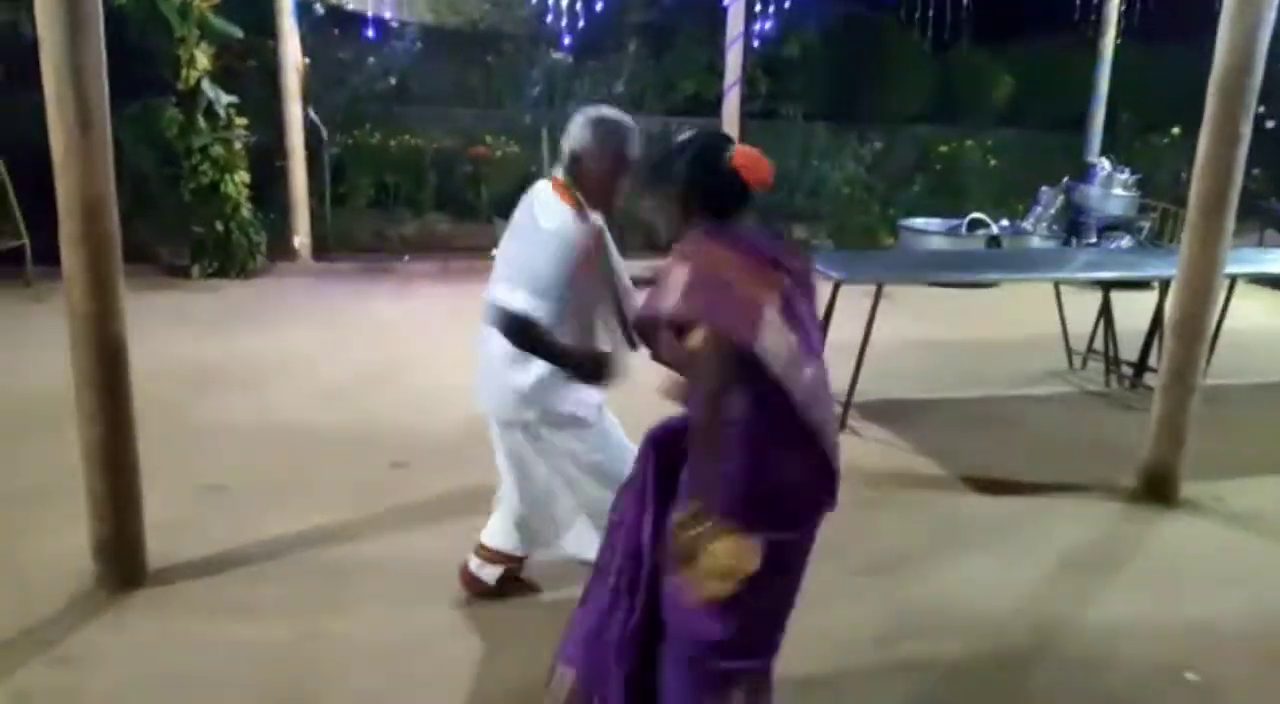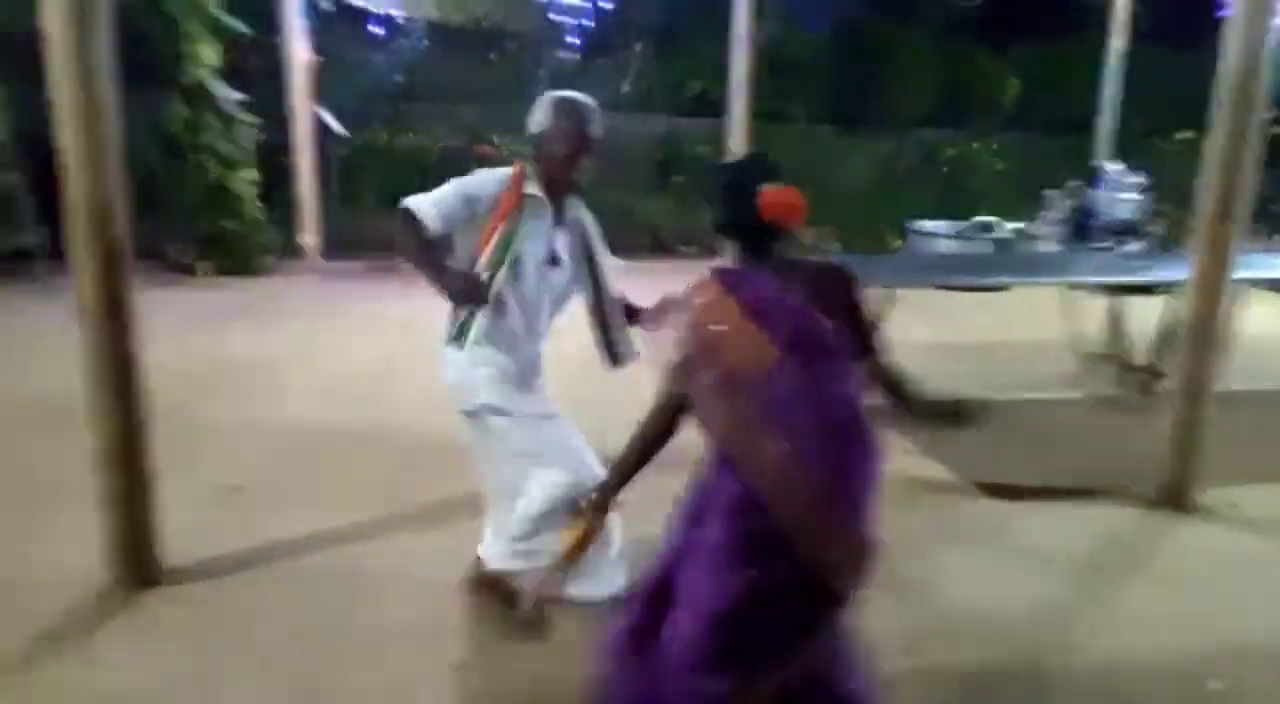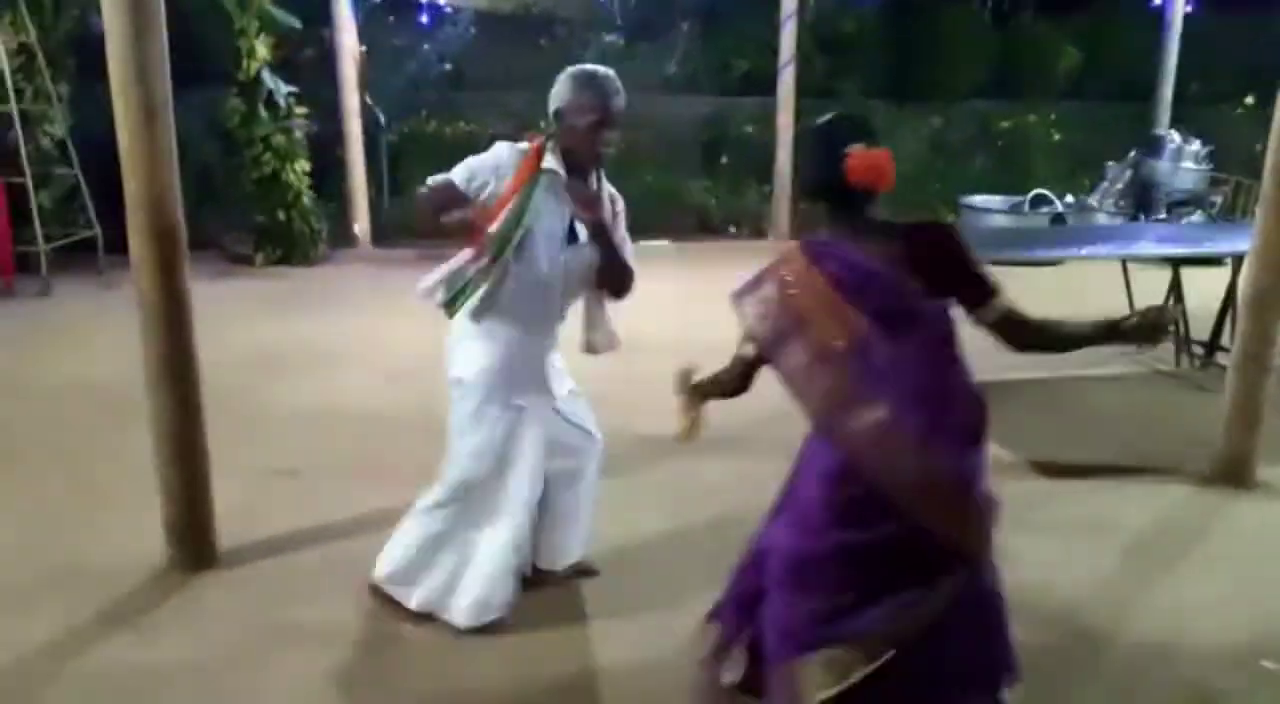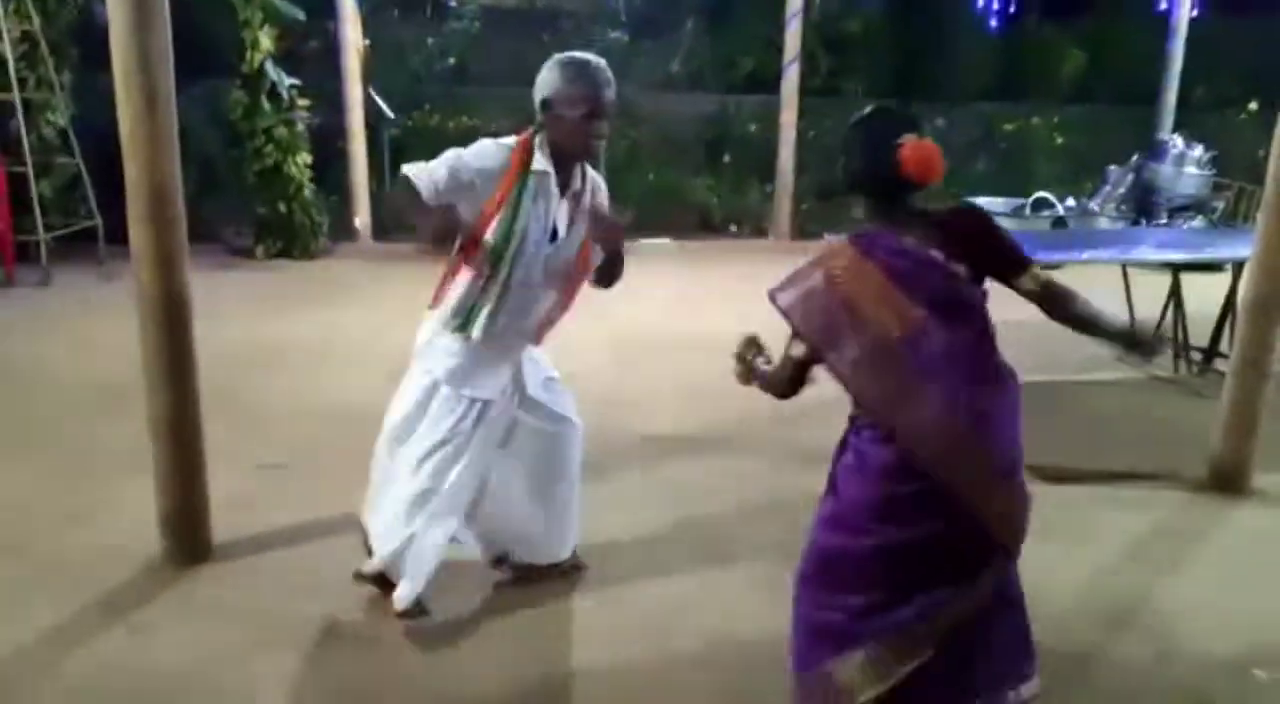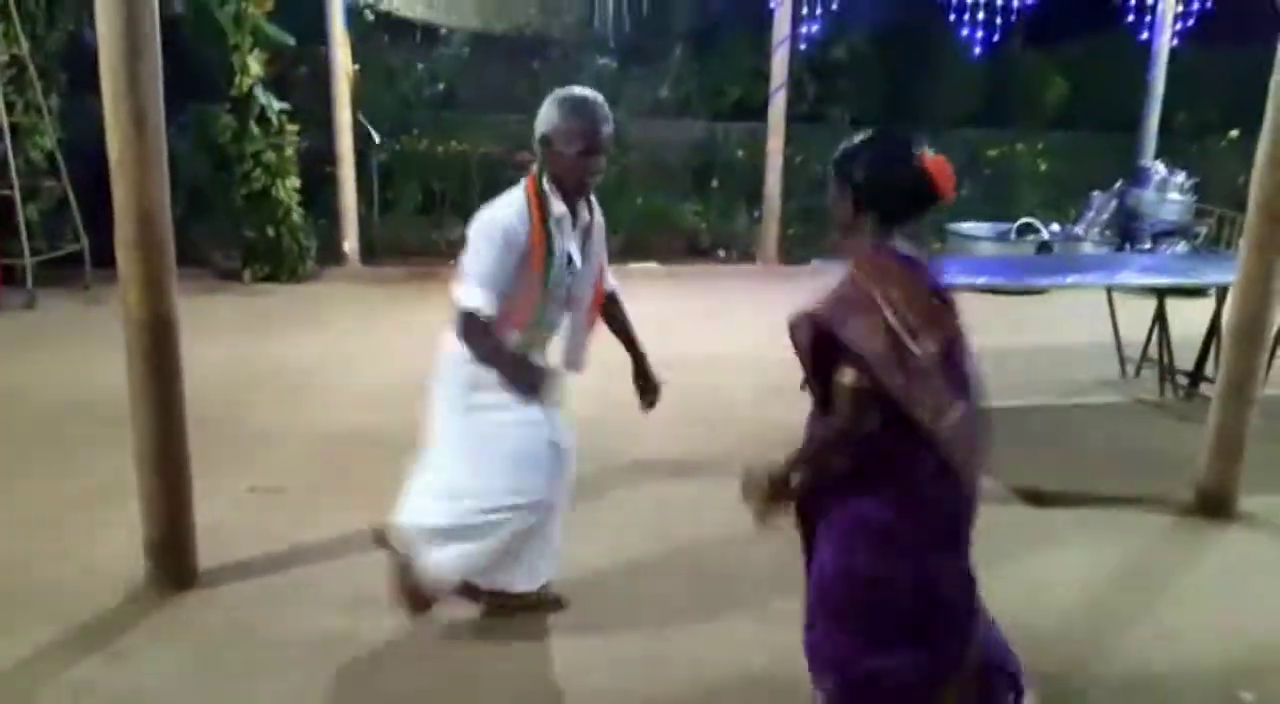
dt=0.2s
person 1, frame 1
left shoulder: (695, 263)
right shoulder: (774, 250)
left elbow: (712, 373)
left wrist: (698, 510)
left hip: (747, 448)
right hip: (792, 443)
left knee: (714, 609)
person 1, frame 2
left shoulder: (707, 307)
right shoulder: (831, 286)
left elbow: (664, 420)
right elbow: (889, 384)
left wrist: (602, 496)
right wrist: (937, 408)
left hip: (756, 501)
right hip: (832, 492)
left knee: (708, 636)
right knee: (799, 609)
person 1, frame 3
left shoulder: (793, 277)
right shoulder: (930, 245)
left elbow: (738, 377)
right elbow: (1016, 331)
left wrist: (696, 389)
right wrist: (1123, 329)
left hip: (858, 465)
right hip: (942, 454)
left knee: (799, 586)
right knee: (946, 574)
person 1, frame 4
left shoulder: (838, 272)
right shoulder: (966, 230)
left elbow: (786, 381)
right elbow: (1052, 297)
left wrist: (752, 366)
right wrist: (1126, 335)
left hip: (897, 457)
right hip: (979, 447)
left knee: (846, 591)
right knee: (976, 568)
person 1, frame 5
left shoulder: (862, 291)
right shoulder: (910, 271)
left elbow: (852, 420)
right elbow: (936, 375)
left wrist: (781, 478)
left hip: (880, 491)
right hip: (928, 473)
left knee: (861, 627)
right knee: (938, 607)
person 2, frame 1
left shoulder: (550, 199)
right shoulder: (562, 230)
right elbow: (513, 320)
left wrist: (634, 295)
right wrist: (574, 361)
left hip: (513, 373)
right hip: (531, 379)
left knee: (539, 475)
right knee: (611, 468)
left ankle: (490, 566)
person 2, frame 2
left shoulder: (575, 218)
right shoulder: (493, 190)
left elbow: (597, 293)
right elbow: (412, 221)
left wrist: (642, 315)
right wrist: (446, 275)
left hip: (517, 364)
right hip: (486, 362)
left knee: (519, 470)
right knee: (565, 471)
left ankle: (498, 565)
right ankle: (504, 565)
person 2, frame 3
left shoulder: (606, 200)
right shoulder: (509, 164)
left elbow: (617, 286)
right elbow: (435, 198)
left wrist: (600, 229)
right wrist: (444, 208)
left hip: (537, 350)
right hip: (487, 343)
left knee: (574, 443)
right knee: (478, 473)
left ankle: (550, 557)
right ankle: (410, 581)
person 2, frame 4
left shoulder: (592, 189)
right shoulder: (494, 162)
left elbow: (606, 275)
right elbow: (410, 185)
left wrist: (613, 243)
right wrist: (433, 222)
left hip: (518, 345)
right hip: (461, 344)
left knee: (553, 435)
right knee: (436, 462)
left ankle: (535, 553)
right ankle: (394, 566)
person 2, frame 5
left shoulder: (588, 213)
right shoulder: (508, 221)
left elbow: (601, 292)
right elbow: (474, 321)
left wrist: (638, 359)
right wrist: (521, 373)
left hip: (528, 365)
right hip: (485, 370)
left knee: (542, 467)
right knee: (518, 482)
left ankle: (504, 581)
right ankle: (418, 542)
